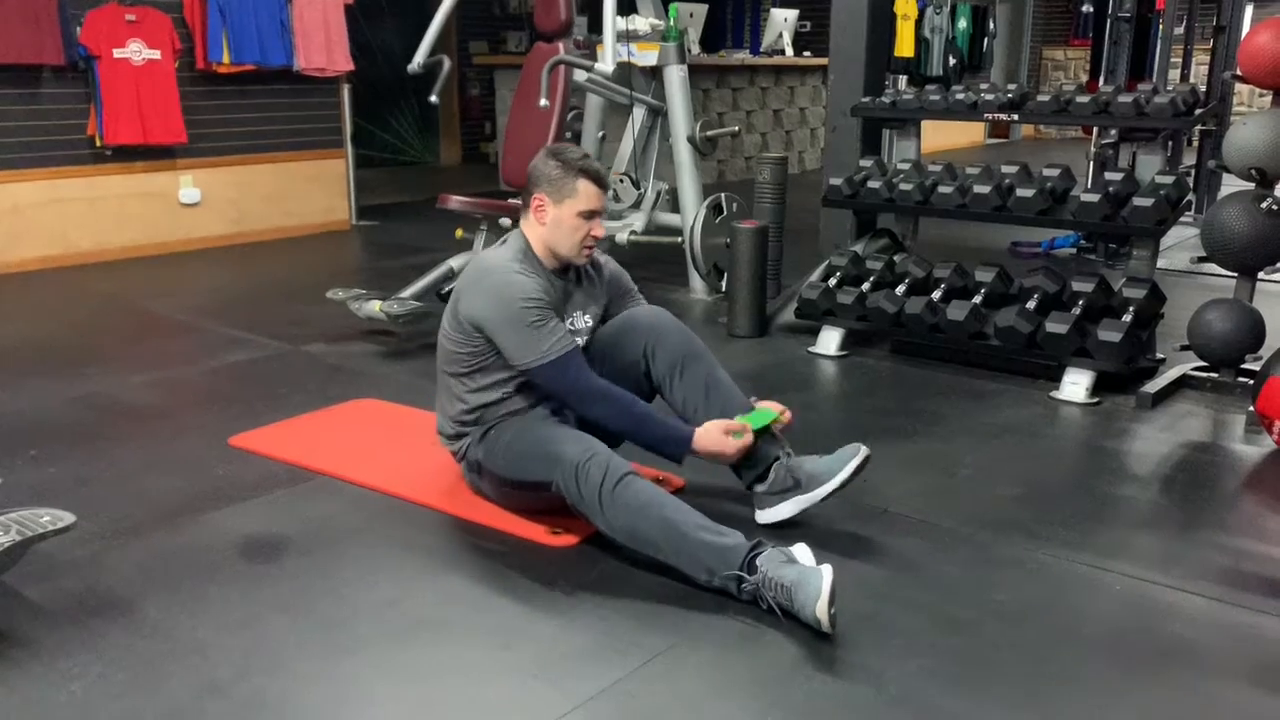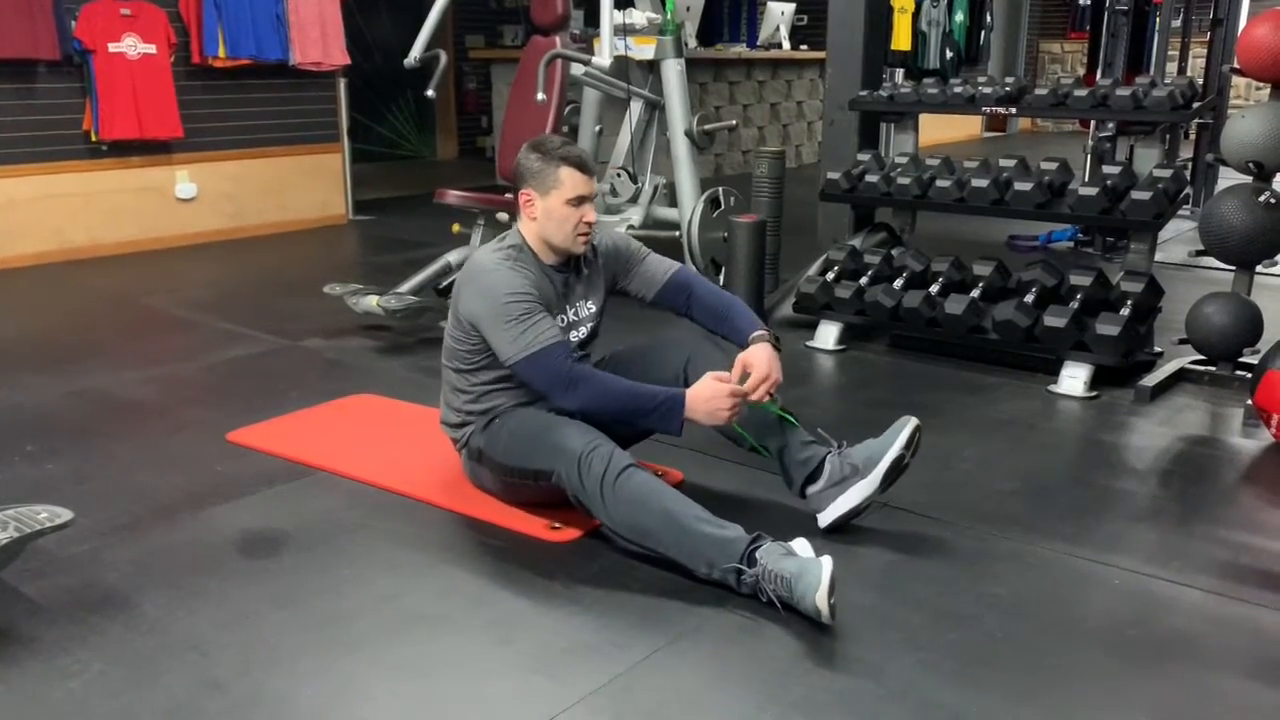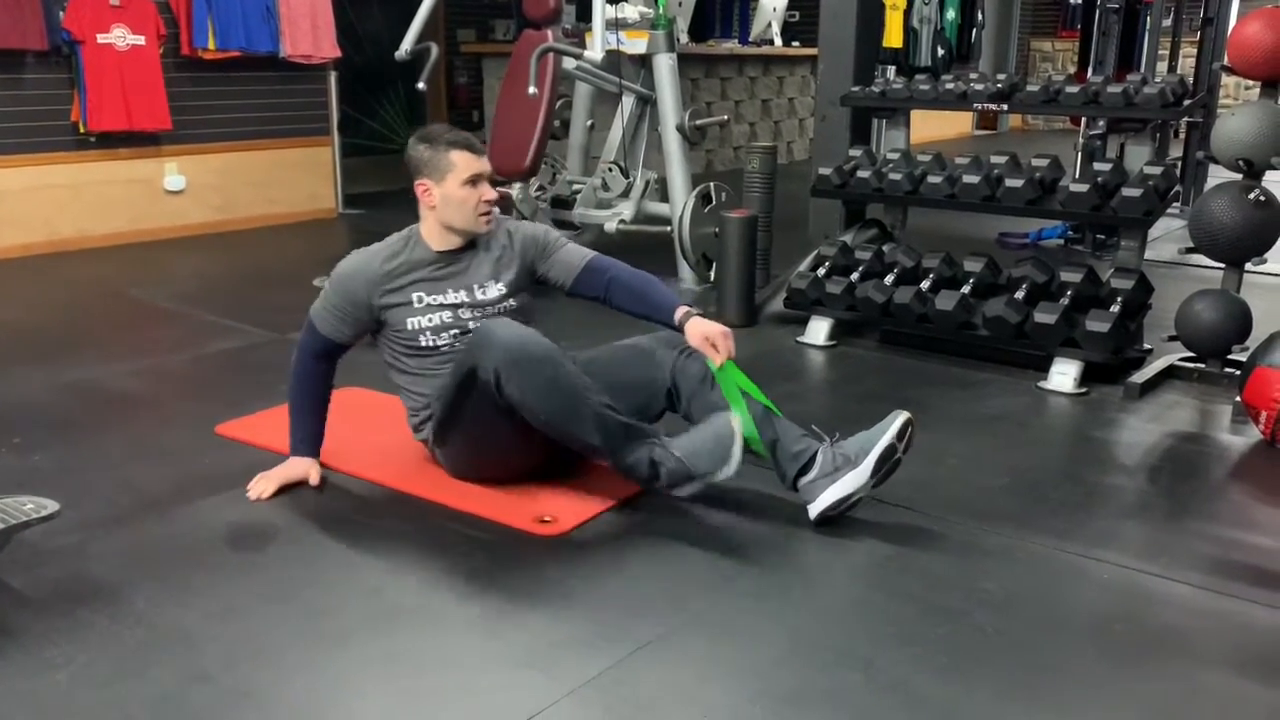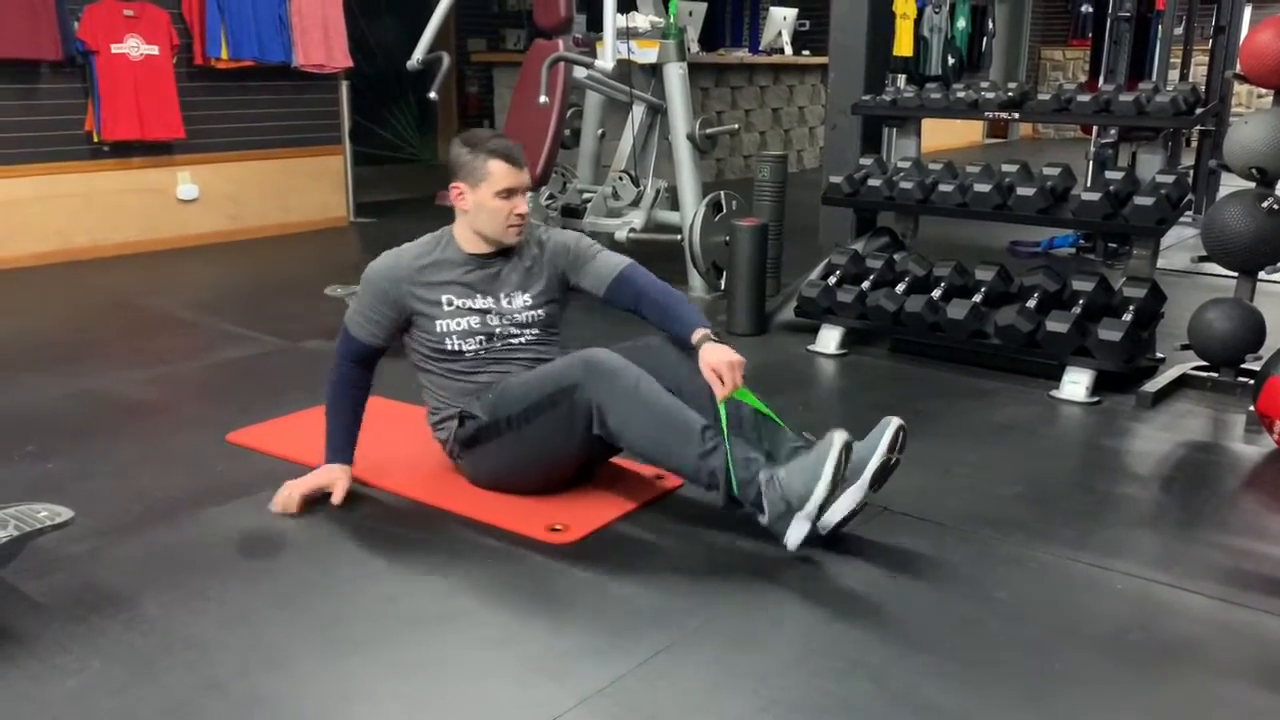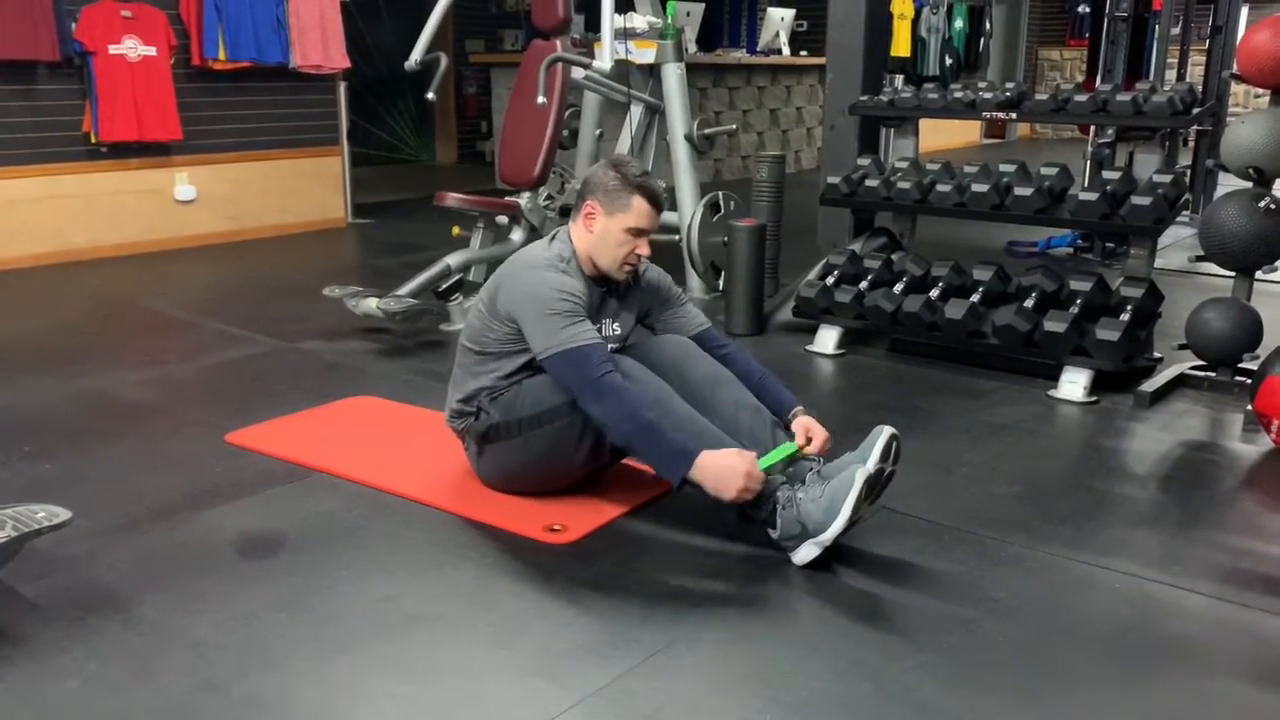
dt=1s
person 1, frame 1
left shoulder: (593, 269)
right shoulder: (504, 284)
left elbow: (655, 347)
right elbow: (585, 393)
left wrist: (743, 407)
right wrist: (689, 442)
left hip: (565, 404)
right hip: (497, 437)
left knee: (653, 327)
right knee: (586, 463)
left ankle: (770, 473)
right ankle: (760, 573)
person 1, frame 2
left shoulder: (599, 249)
right shoulder: (496, 279)
left elbow: (691, 291)
right elbow: (565, 385)
left wrist: (759, 339)
right wrist: (685, 405)
left hip: (574, 400)
right hip: (501, 429)
left knee: (694, 354)
right knee: (589, 457)
left ankle: (822, 474)
right ankle: (759, 565)
person 1, frame 3
left shoulder: (520, 240)
right shoulder: (369, 273)
left elbow: (608, 278)
right elbow: (316, 354)
left wrist: (686, 316)
right wrist: (304, 452)
left hip: (537, 405)
right hip: (467, 434)
left knee: (674, 356)
right knee: (508, 345)
left ankle: (811, 469)
right ankle: (657, 465)
person 1, frame 4
left shoulder: (552, 248)
right shoulder: (400, 274)
left elbow: (639, 287)
right elbow: (353, 362)
left wrist: (703, 338)
right wrist: (338, 460)
left hip: (559, 426)
right hip: (486, 440)
left knee: (668, 358)
right knee: (596, 371)
left ankle: (816, 482)
right ankle: (770, 495)
person 1, frame 5
left shoulder: (639, 279)
right shoulder: (541, 280)
left elbow: (716, 351)
right elbow: (598, 390)
left wrist: (794, 412)
right wrist: (697, 464)
left hip: (574, 431)
right hip: (501, 437)
left knee: (673, 354)
right knee: (621, 379)
left ankle: (806, 477)
right ankle: (781, 509)
